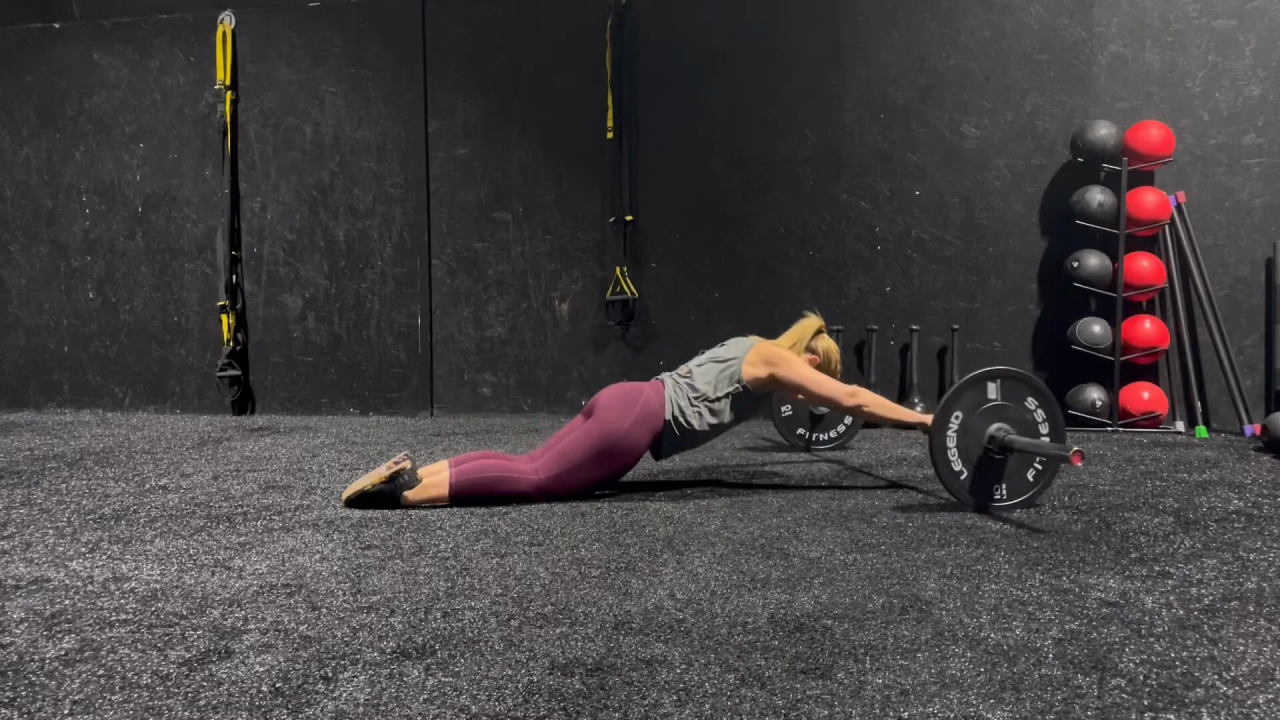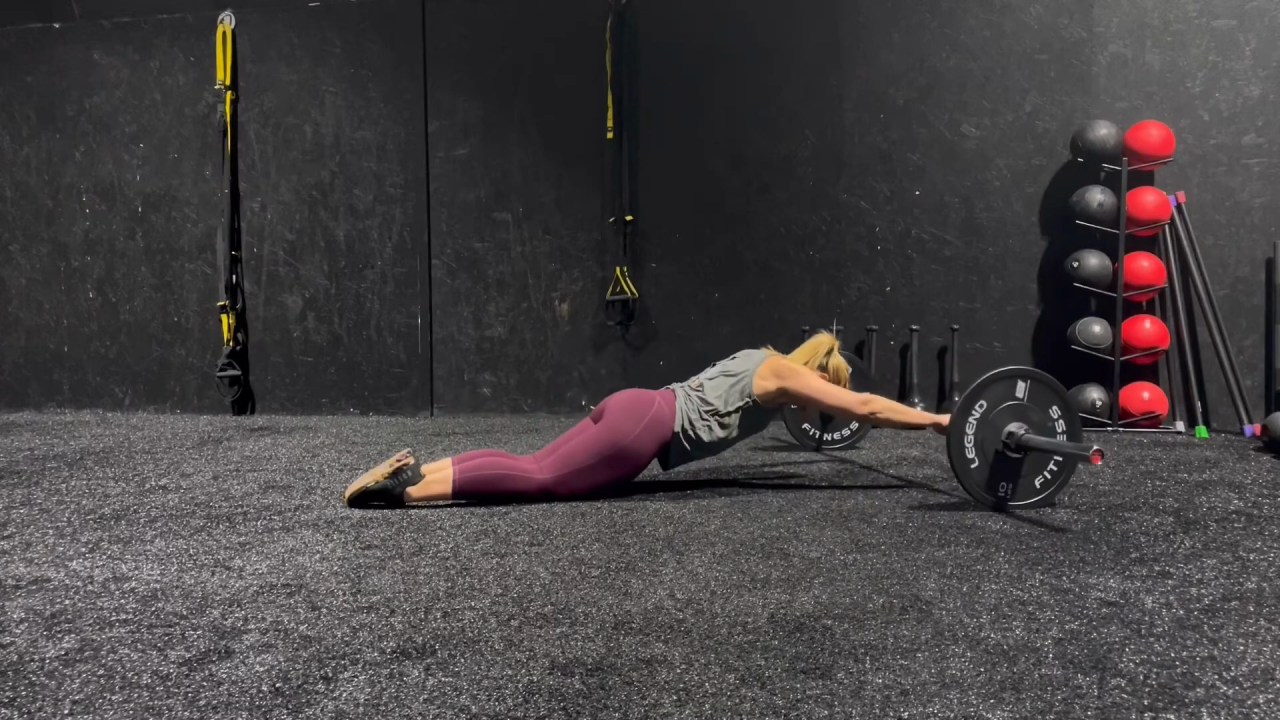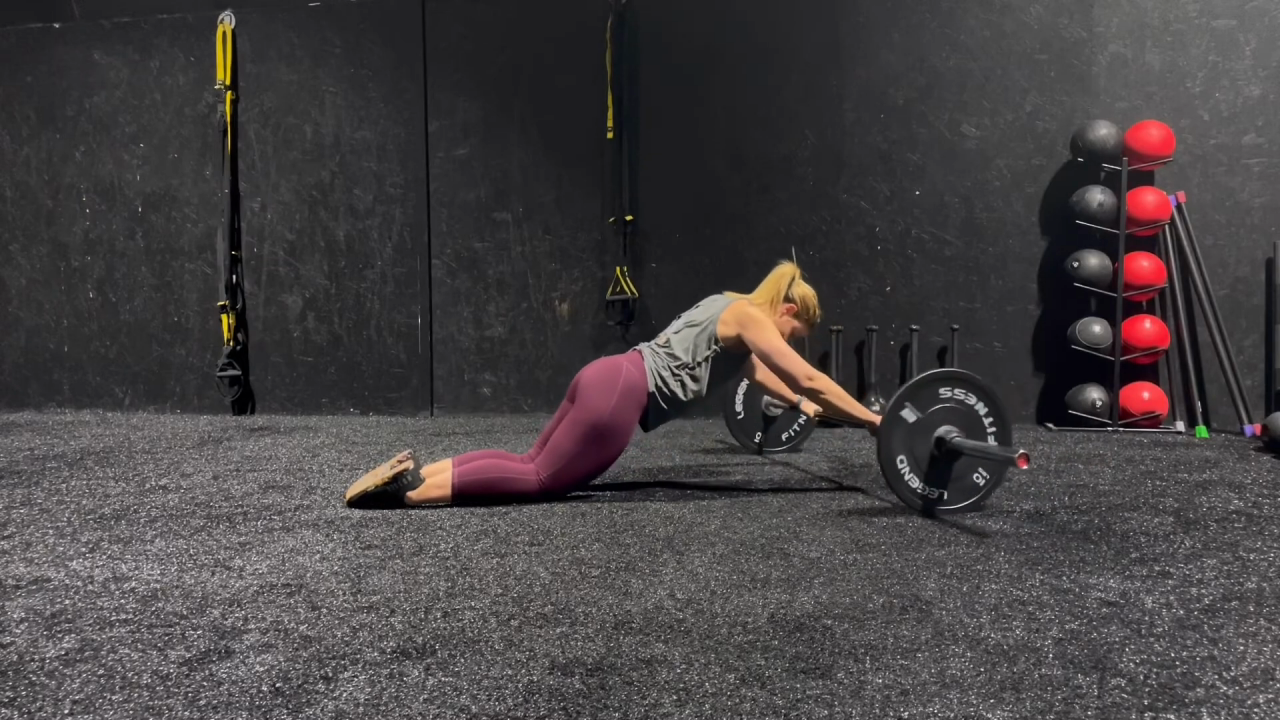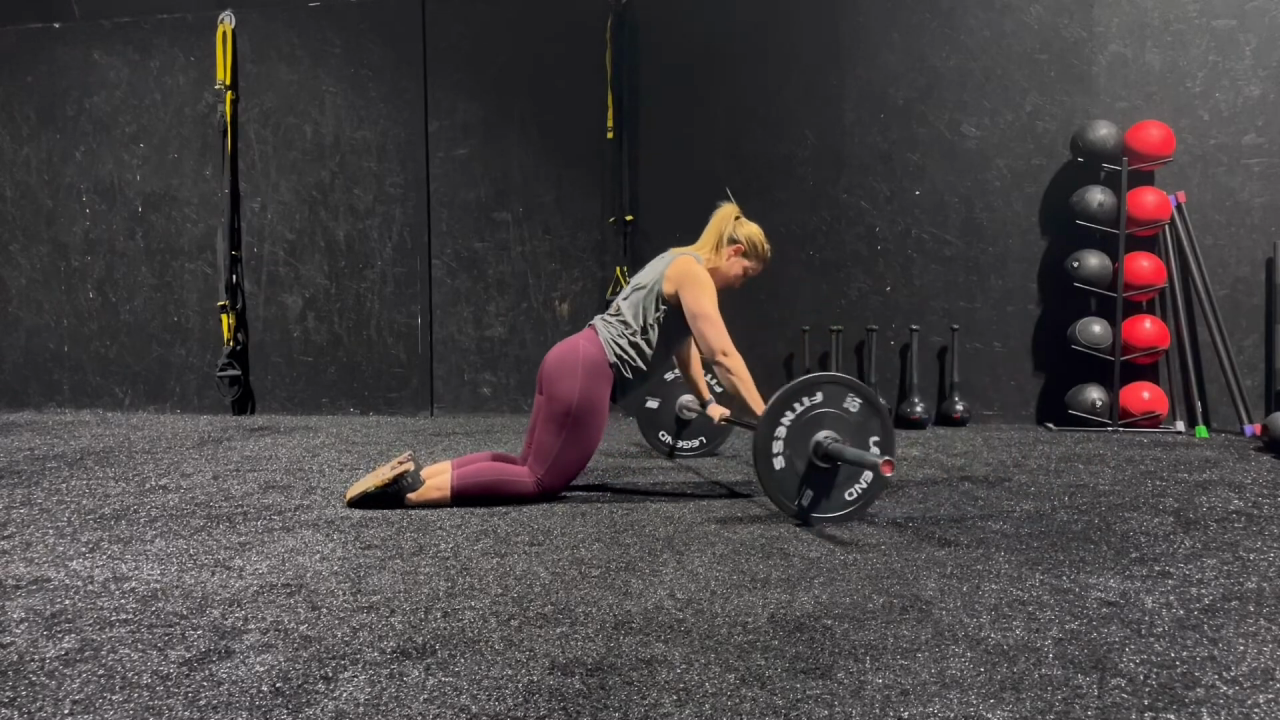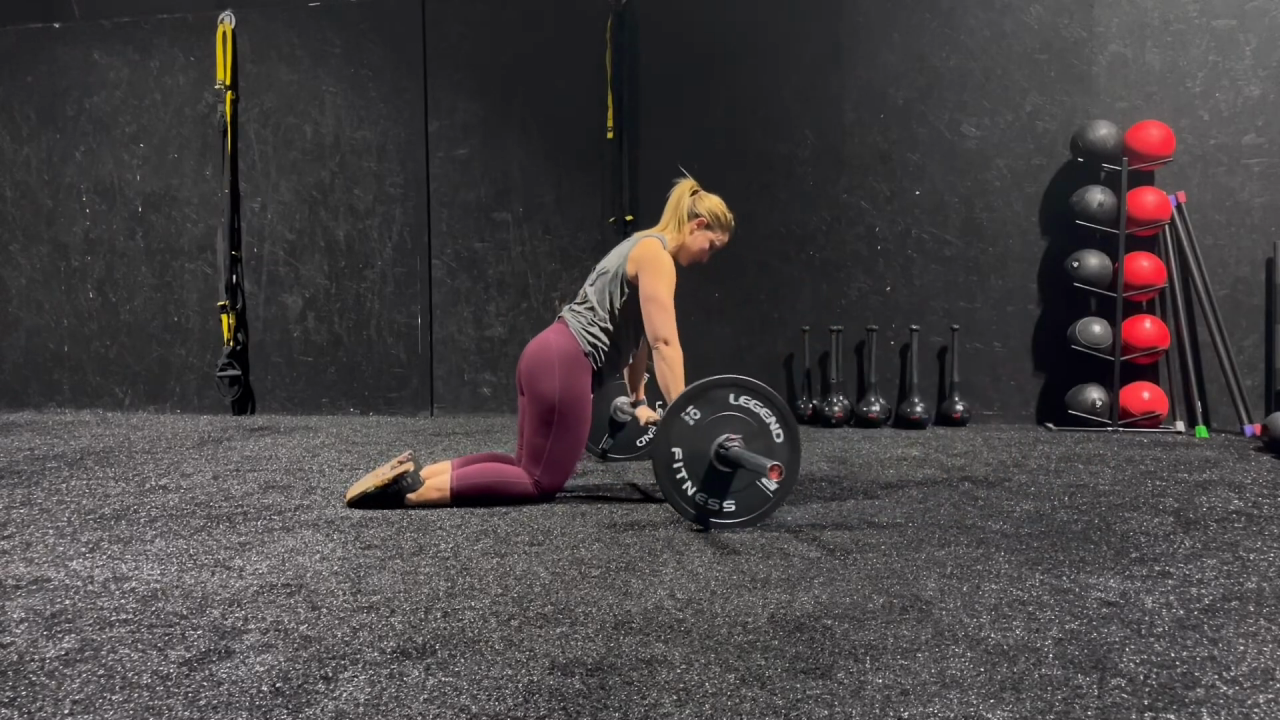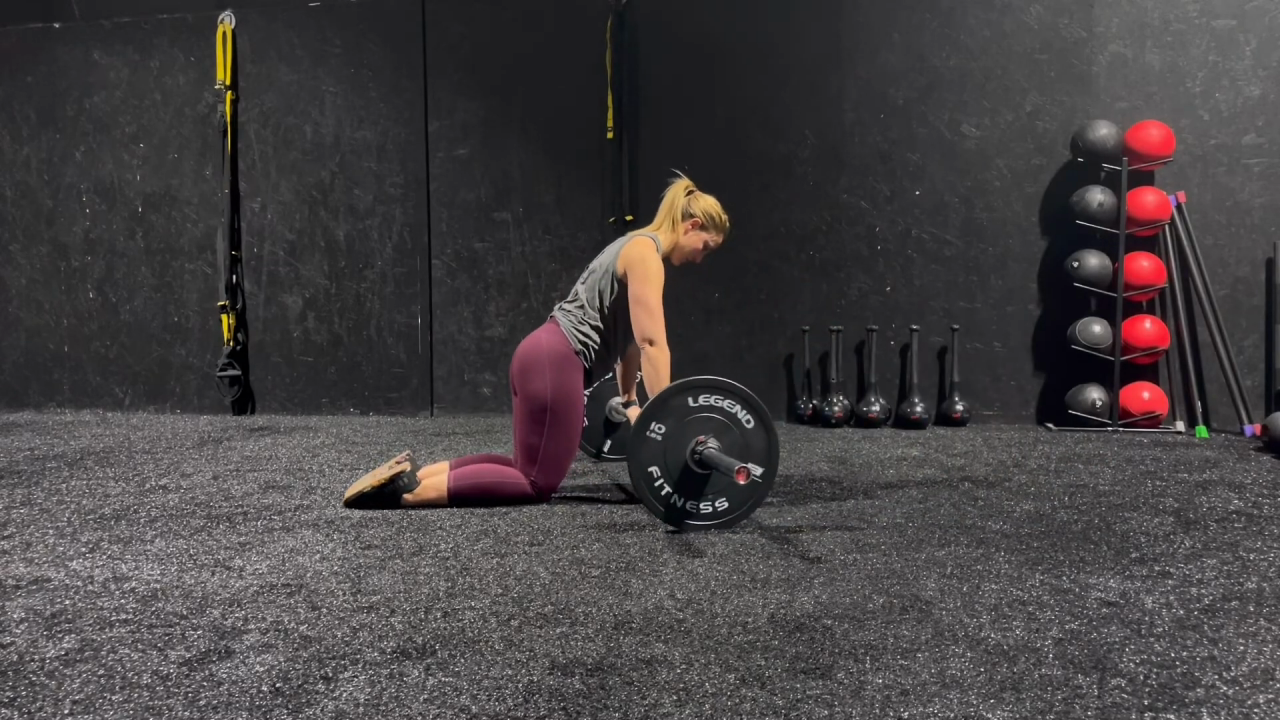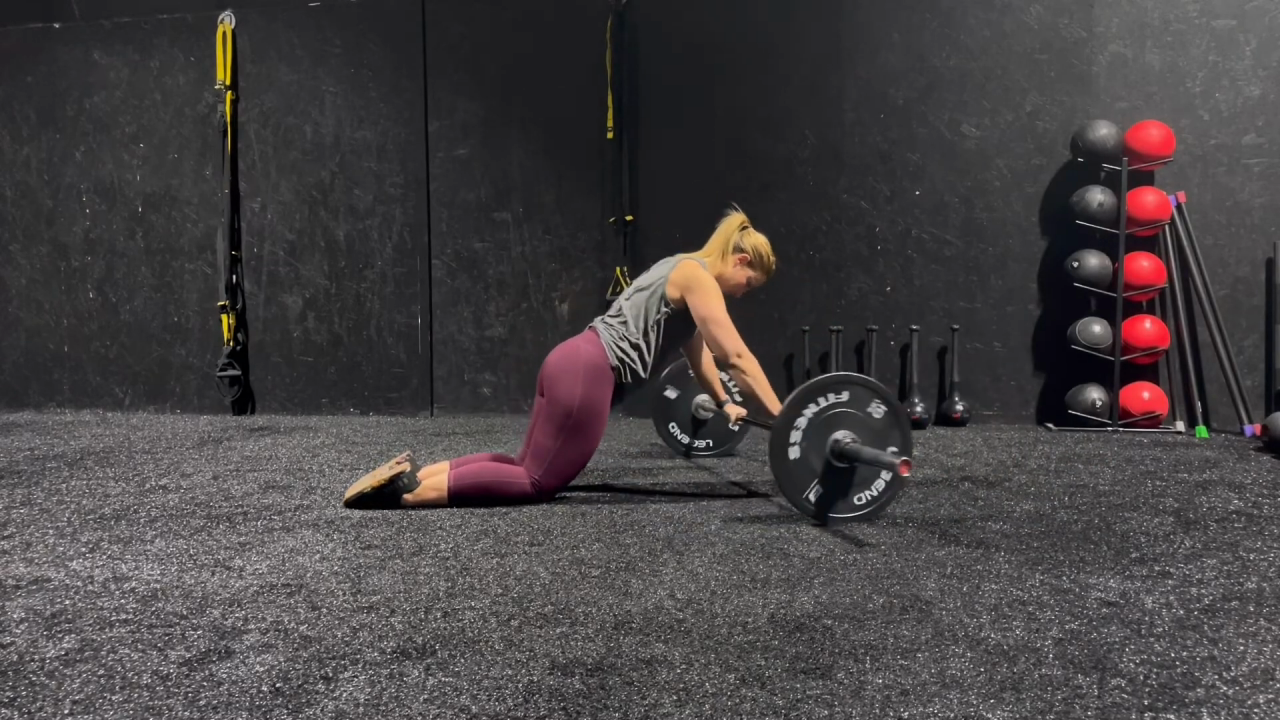
dt=0.7s
person 1, frame 1
left shoulder: (758, 350)
right shoulder: (775, 359)
left elbow: (801, 394)
right elbow: (848, 396)
left wrist: (857, 412)
right wrist: (921, 421)
left hip: (622, 405)
right hip: (637, 418)
left knee: (530, 468)
right knee: (534, 478)
left ankle: (412, 471)
right ankle: (408, 488)
person 1, frame 2
left shoulder: (766, 360)
right shoulder: (787, 375)
left elbow: (849, 403)
right elbow: (861, 405)
right wrist: (934, 421)
left hip: (632, 410)
right hip: (645, 425)
left knee: (534, 466)
right knee: (539, 478)
left ankle: (414, 470)
right ankle: (408, 485)
person 1, frame 3
left shoulder: (733, 306)
right shoulder: (752, 317)
left elbow: (756, 371)
right elbow: (809, 377)
left wrist: (799, 404)
right wrist: (871, 419)
left hip: (605, 379)
right hip: (621, 393)
left knee: (532, 466)
right knee: (538, 480)
left ankle: (415, 470)
right ankle: (412, 488)
person 1, frame 4
left shoulder: (681, 262)
right shoulder: (695, 273)
left elbow: (686, 343)
right elbow: (724, 355)
left wrist: (707, 402)
right wrist: (764, 418)
left hip: (576, 362)
right hip: (587, 369)
left knee: (532, 468)
right knee: (541, 482)
left ankle: (416, 472)
right ankle: (412, 488)
person 1, frame 5
left shoulder: (645, 248)
right shoulder: (656, 255)
left elbow: (637, 335)
right elbow: (664, 343)
left wrist: (639, 401)
left hip: (551, 357)
right hip: (564, 363)
left knee: (531, 467)
right knee: (541, 484)
left ankle: (416, 472)
right ankle: (413, 489)
person 1, frame 6
left shoulder: (639, 249)
right shoulder: (646, 253)
left elbow: (632, 337)
right elbow: (653, 343)
left wrist: (630, 400)
left hip: (546, 357)
right hip: (555, 361)
left knee: (529, 469)
right knee: (537, 484)
left ankle: (413, 473)
right ankle: (409, 489)
person 1, frame 7
left shoulder: (684, 270)
right shoulder: (698, 277)
left elbow: (698, 350)
right elbow: (736, 356)
left wrist: (723, 403)
right wrist: (782, 419)
left hip: (574, 365)
right hip: (588, 374)
left knee: (531, 467)
right knee: (539, 483)
left ankle: (415, 472)
right ankle: (410, 489)
